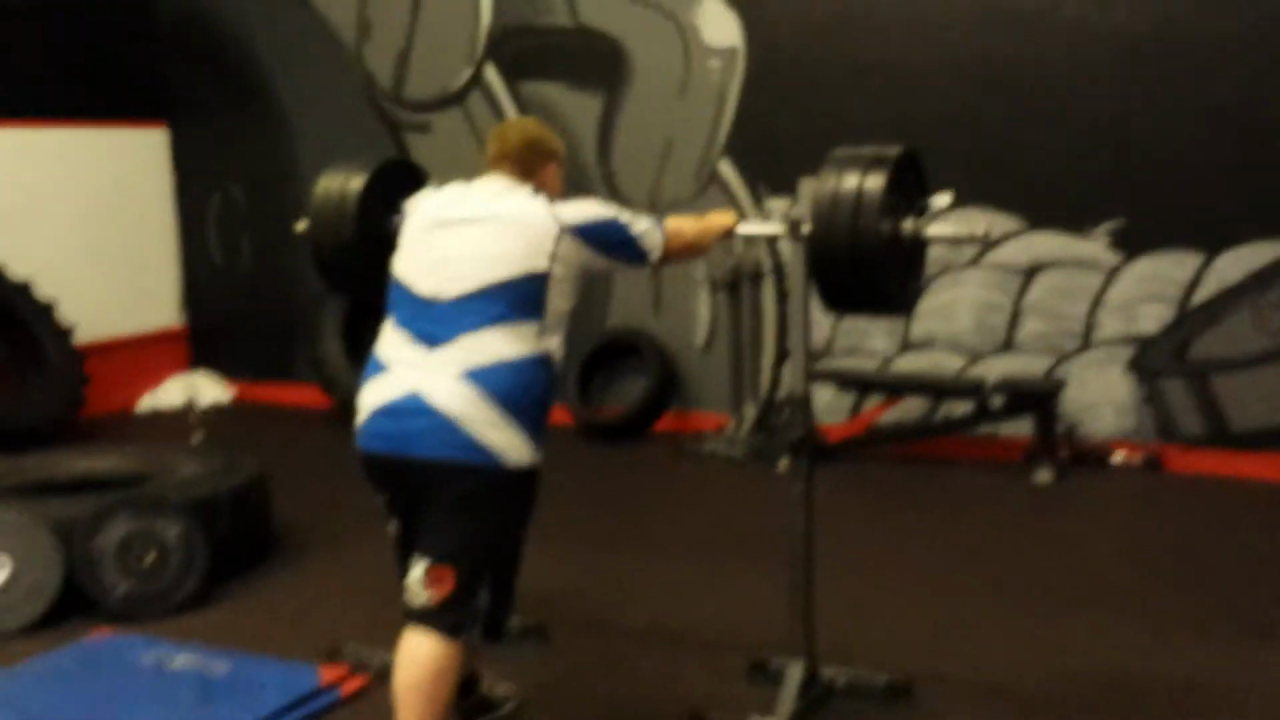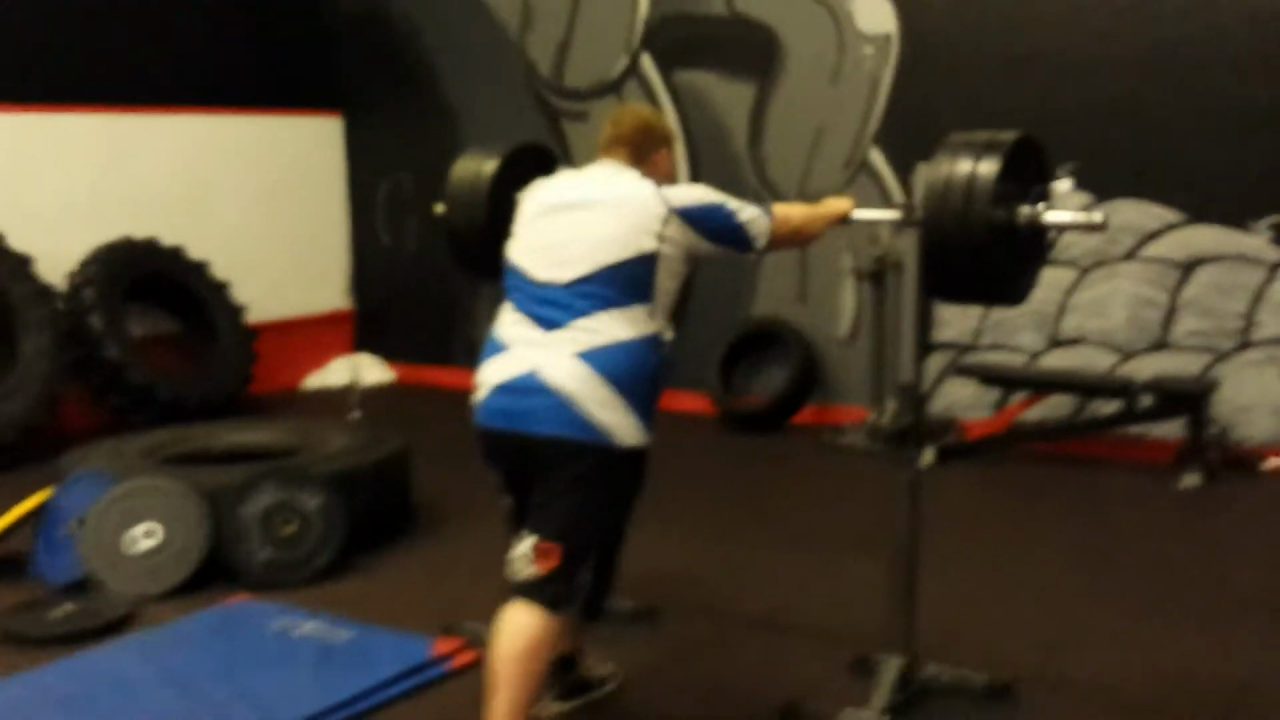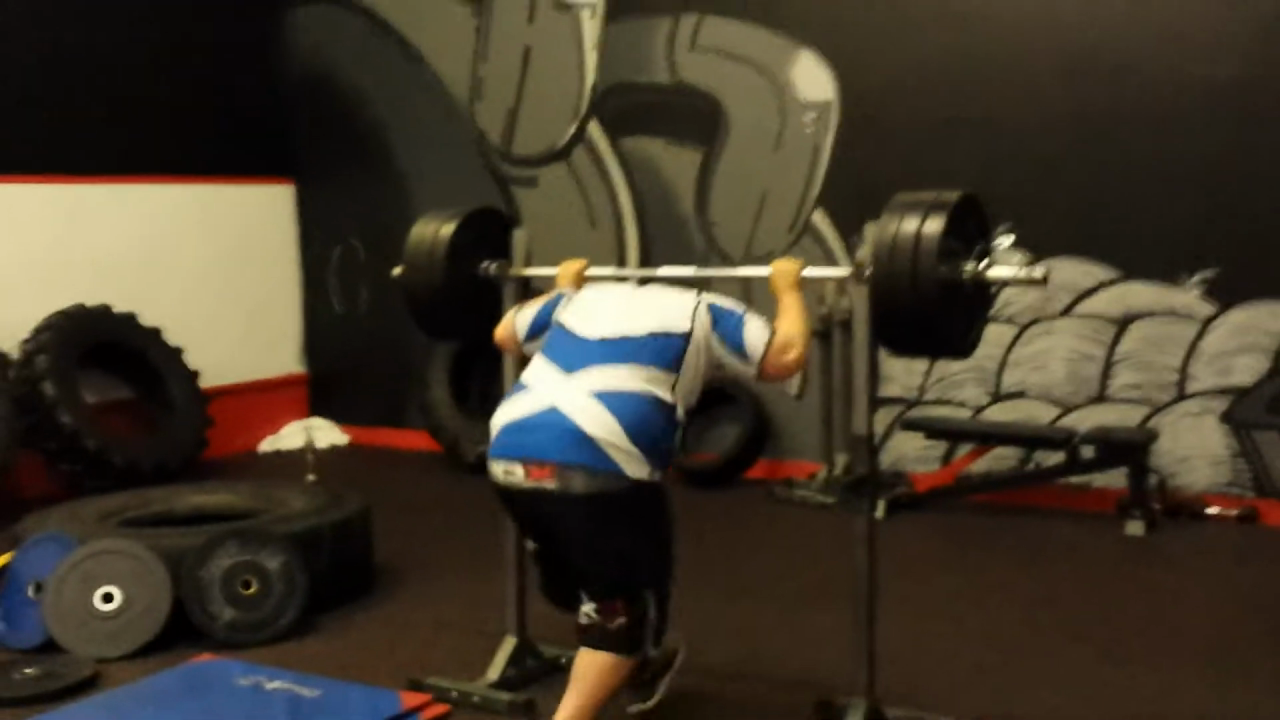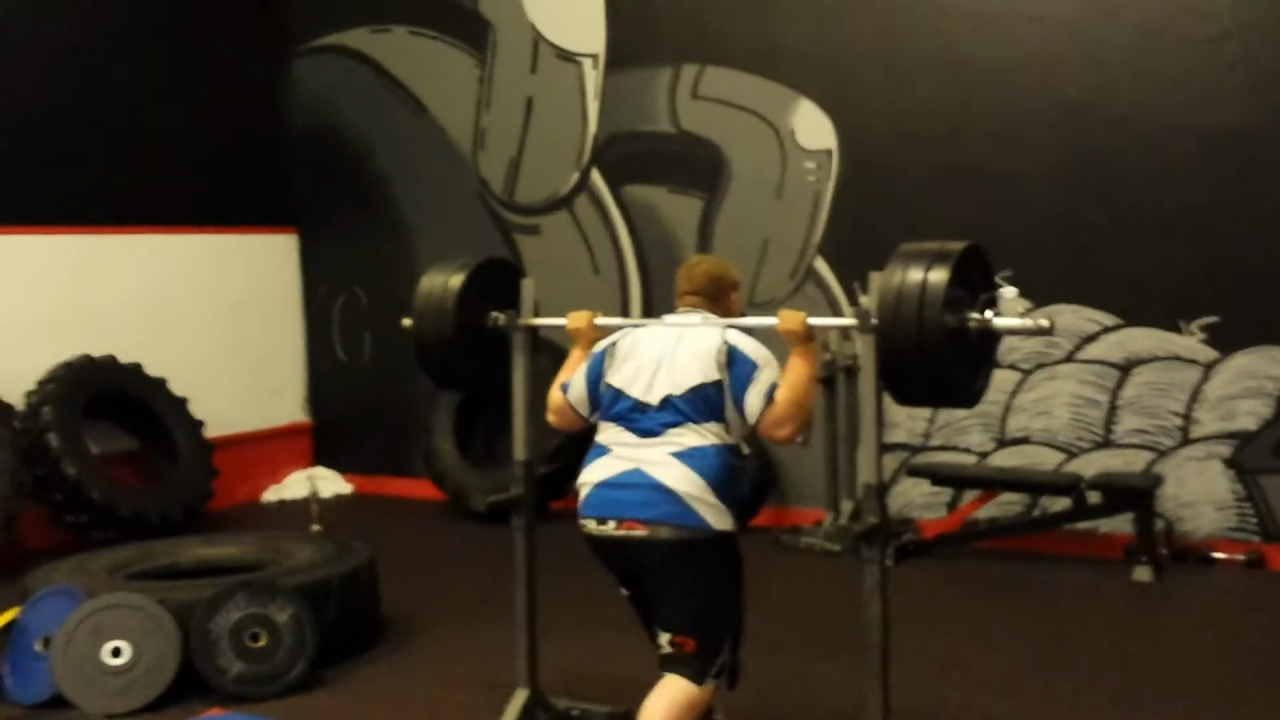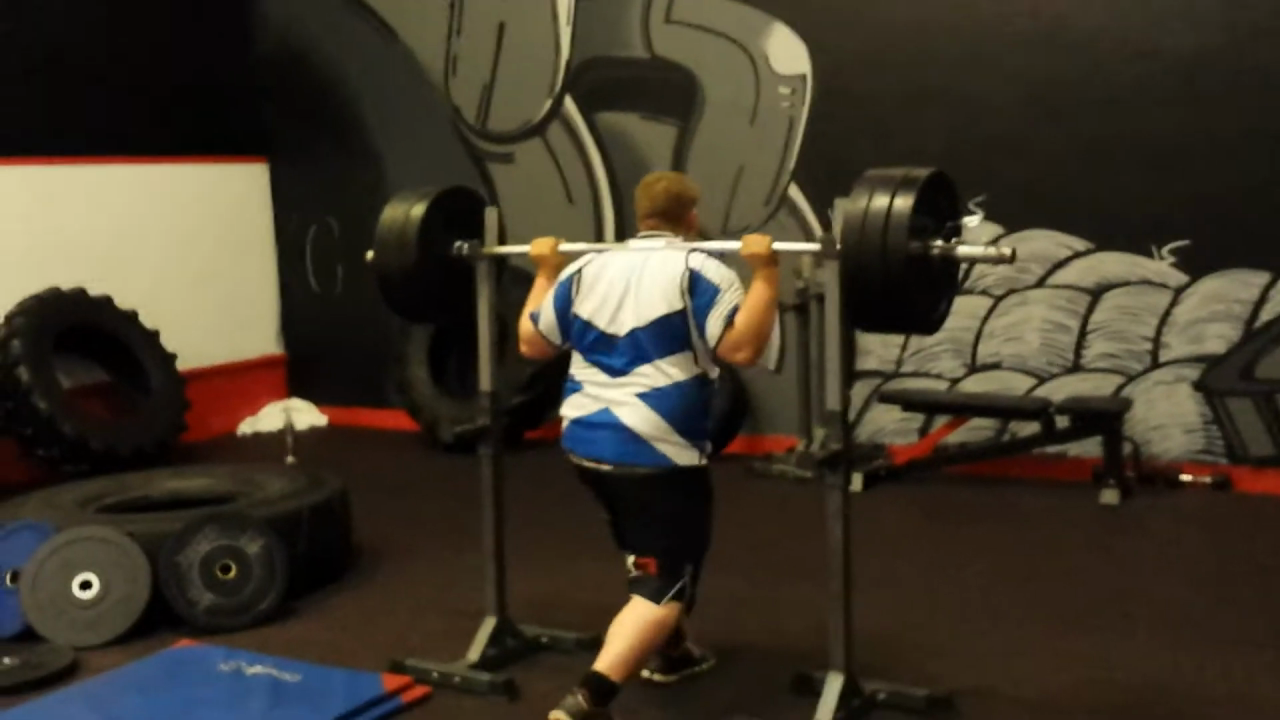
dt=1s
person 1, frame 1
left shoulder: (426, 207)
right shoulder: (561, 222)
right elbow: (672, 239)
right wrist: (719, 223)
left hip: (383, 426)
right hip: (470, 439)
left knee: (443, 578)
right knee: (437, 606)
person 1, frame 2
left shoulder: (540, 194)
right shoulder: (668, 206)
right elbow: (779, 226)
right wrist: (831, 210)
left hip: (501, 404)
right hip: (584, 417)
left knee: (555, 550)
right knee: (542, 579)
person 1, frame 3
left shoulder: (587, 297)
right shoulder: (704, 314)
left elbow: (506, 334)
right elbow: (785, 357)
left wrist: (563, 287)
right wrist: (787, 289)
left hip: (511, 454)
right hip: (596, 466)
left knee: (580, 587)
right knee: (624, 613)
left ankle: (640, 672)
person 1, frame 4
left shoulder: (620, 343)
right shoulder: (734, 347)
left elbow: (559, 415)
right elbow: (784, 423)
left wrist: (581, 345)
right wrist: (801, 347)
left hip: (601, 513)
right hip: (683, 520)
left knee: (678, 634)
right knee: (696, 662)
person 1, frame 5
left shoulder: (585, 269)
right shoulder: (698, 270)
left elbow: (531, 343)
right elbow: (743, 346)
left wrist: (545, 272)
right wrist: (763, 271)
left hip: (586, 443)
right hip: (658, 451)
left knee: (655, 551)
right knee: (662, 586)
left ankle: (666, 649)
